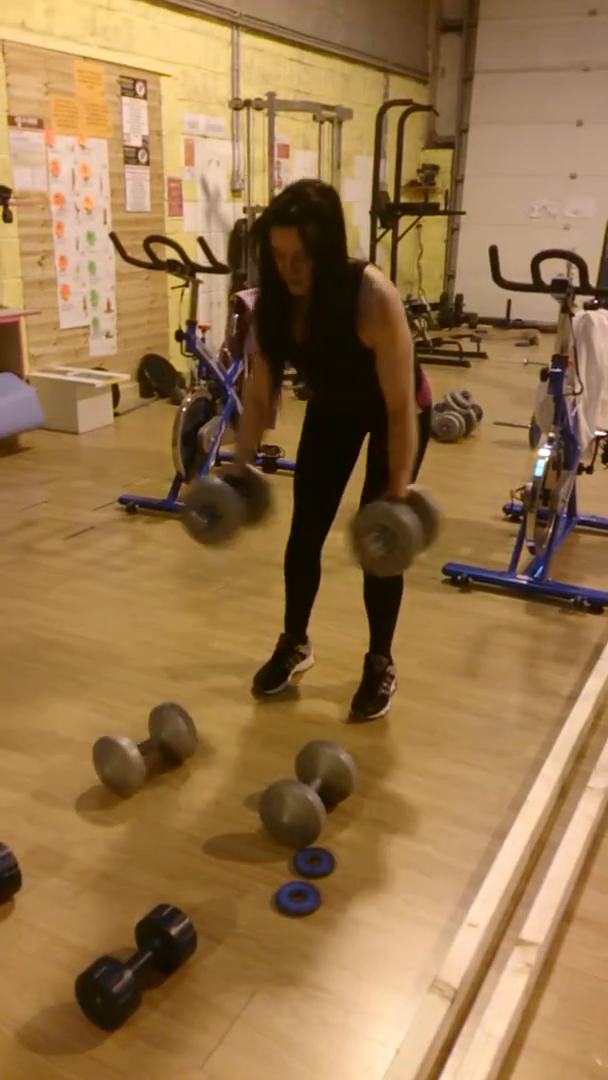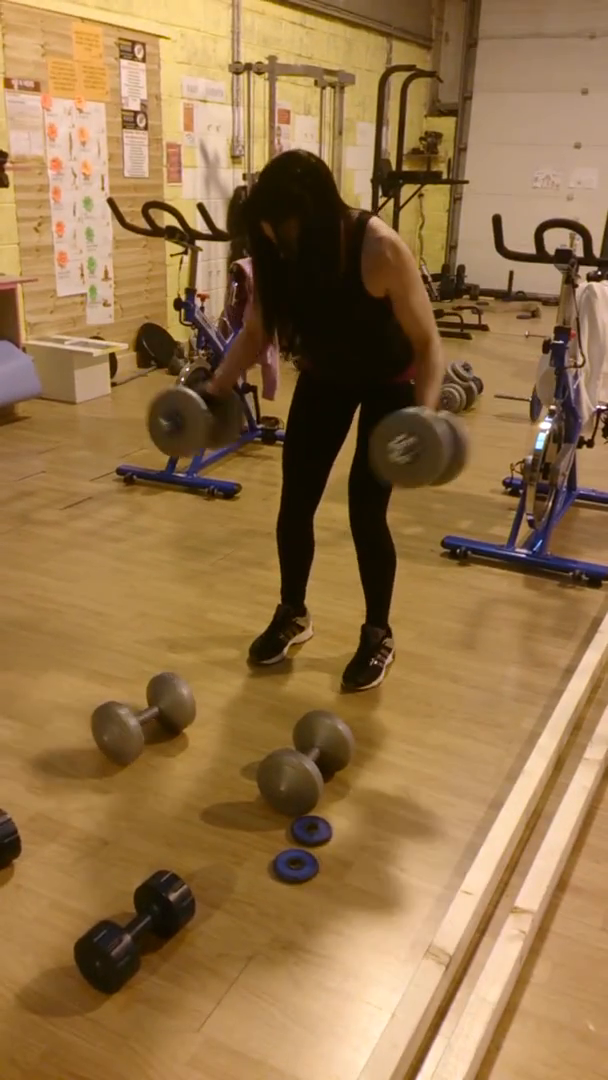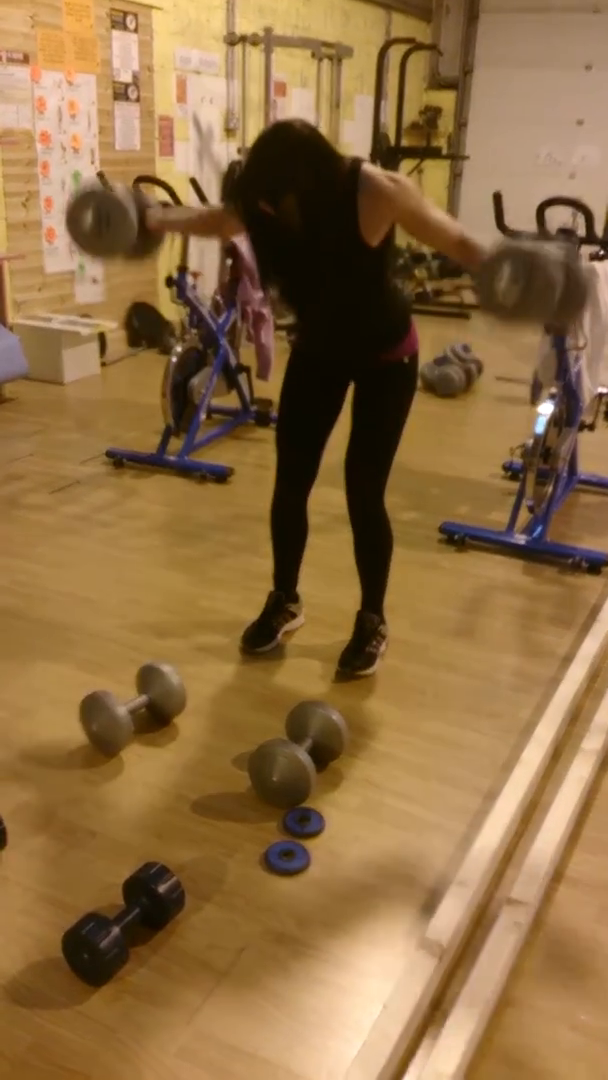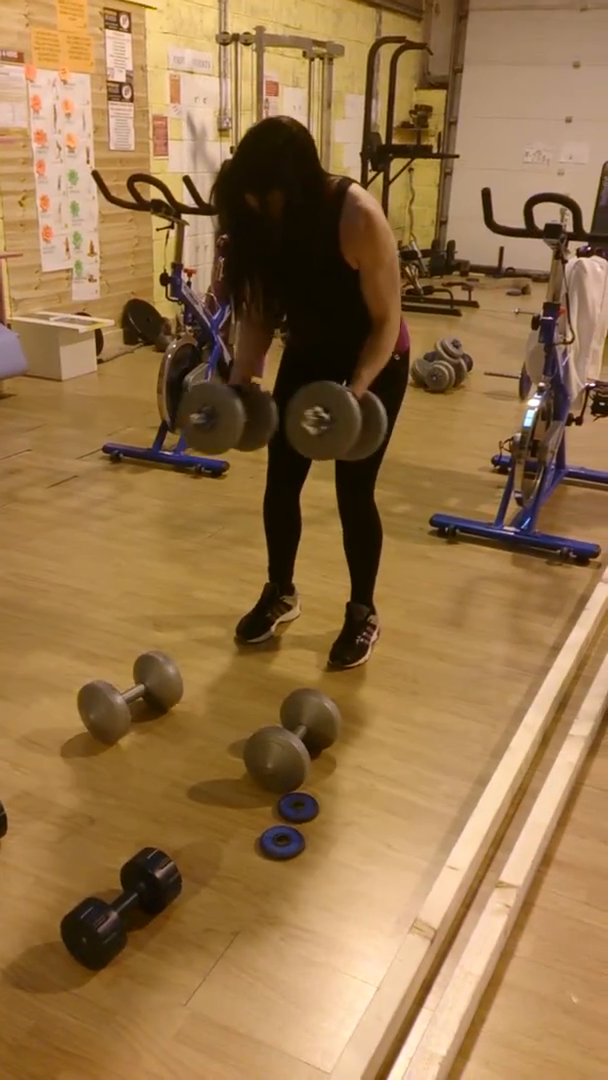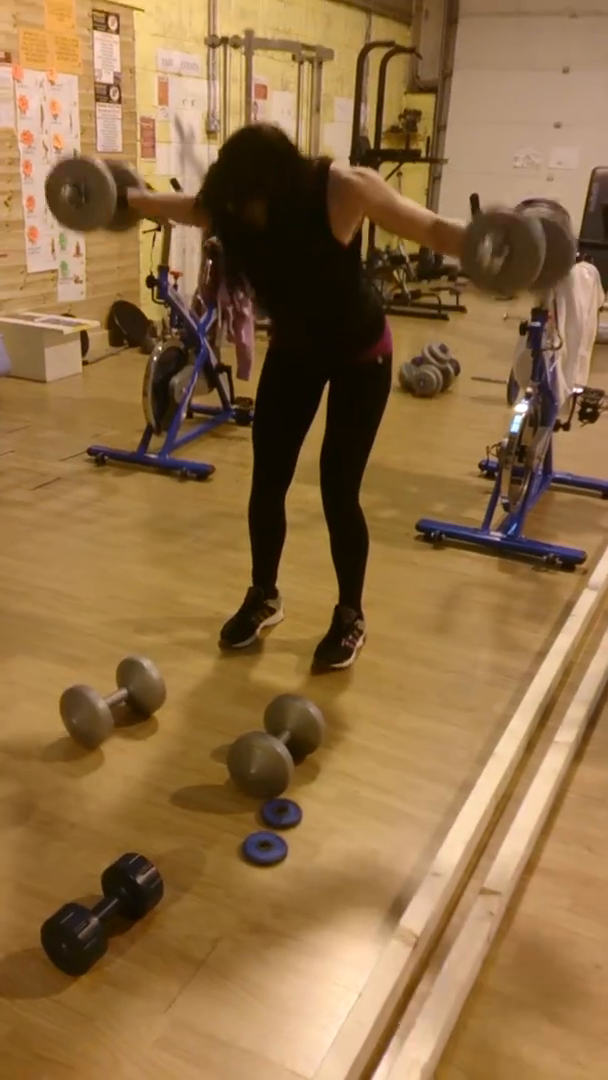
dt=1s
person 1, frame 1
left shoulder: (373, 300)
right shoulder: (272, 300)
left elbow: (401, 405)
right elbow: (260, 386)
left wrist: (397, 492)
right wrist: (240, 461)
left hip: (391, 411)
right hip: (331, 410)
right knee: (305, 530)
left ankle: (380, 665)
right ankle: (293, 644)
person 1, frame 2
left shoulder: (379, 249)
right shoulder: (278, 253)
left elbow: (425, 340)
right elbow: (259, 328)
left wrist: (426, 409)
right wrist: (218, 386)
left hip: (388, 384)
right hip: (322, 379)
left knee: (366, 511)
right knee: (295, 503)
left ankle: (378, 635)
right ankle: (292, 614)
person 1, frame 3
left shoulder: (374, 192)
right shoulder: (271, 201)
left elbow: (454, 239)
right elbow: (221, 219)
right wrist: (162, 222)
left hip: (385, 356)
right hip: (316, 351)
left knee: (363, 493)
right knee: (290, 483)
left ankle: (372, 620)
right ankle: (284, 601)
person 1, frame 4
left shoulder: (359, 217)
right shoulder: (259, 221)
left elbow: (387, 319)
right elbow: (257, 310)
left wrist: (354, 395)
right wrist: (241, 382)
left hip: (373, 361)
right hip: (307, 354)
left knee: (353, 489)
right knee: (281, 480)
left ankle: (363, 612)
right ankle: (279, 593)
person 1, frame 5
left shoulder: (344, 189)
right shoulder: (245, 197)
left elbow: (431, 228)
right elbow: (196, 207)
right wrist: (135, 201)
left hip: (359, 355)
right hip: (292, 351)
left knee: (338, 489)
right knee: (267, 480)
left ankle: (350, 616)
right ankle: (264, 596)
